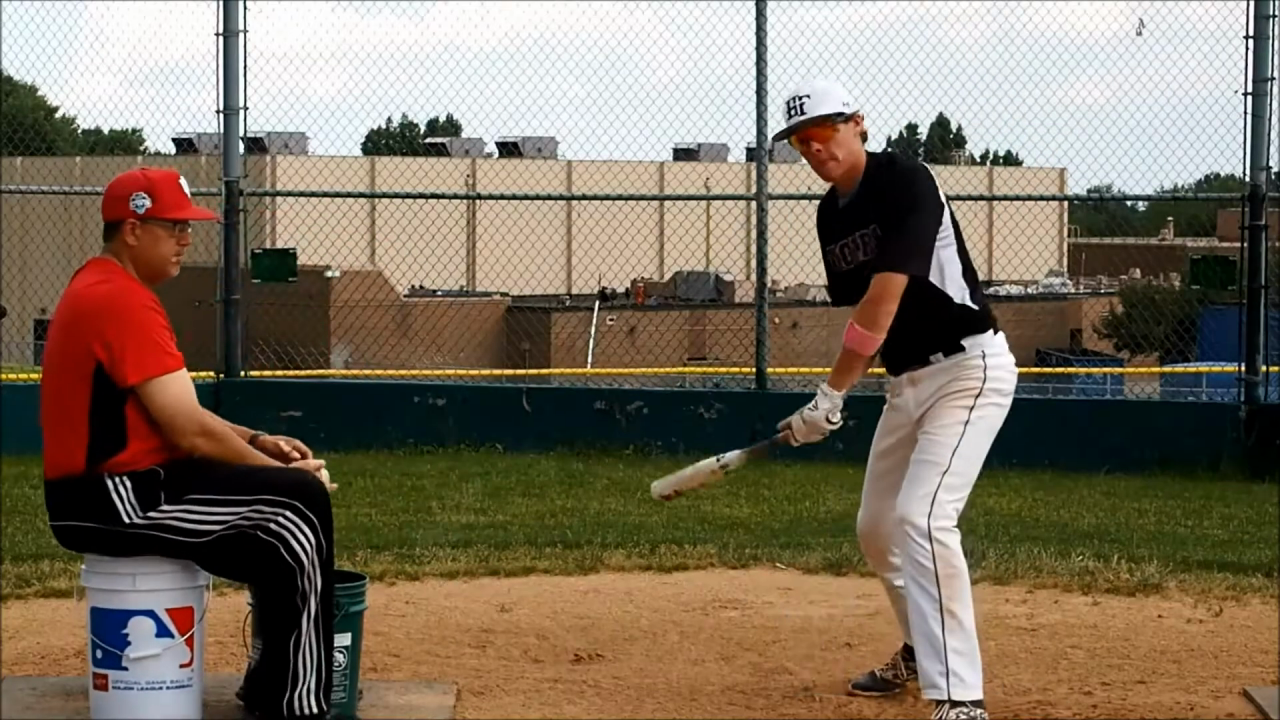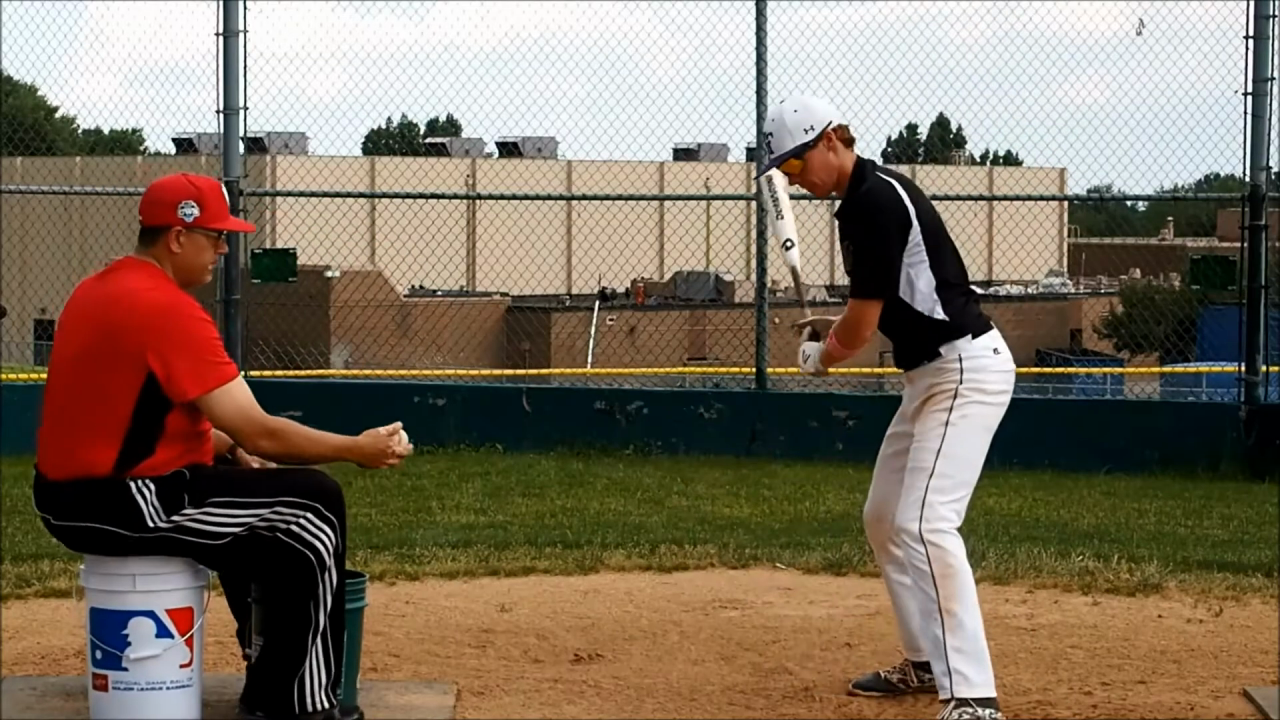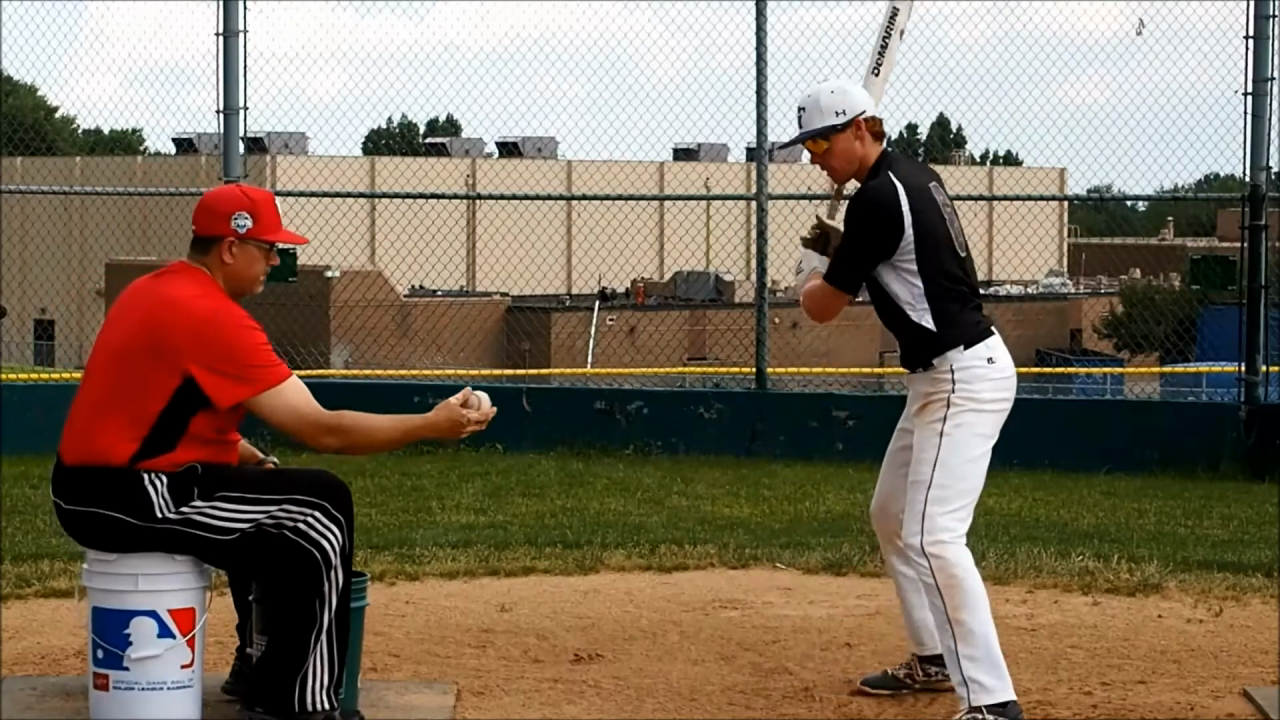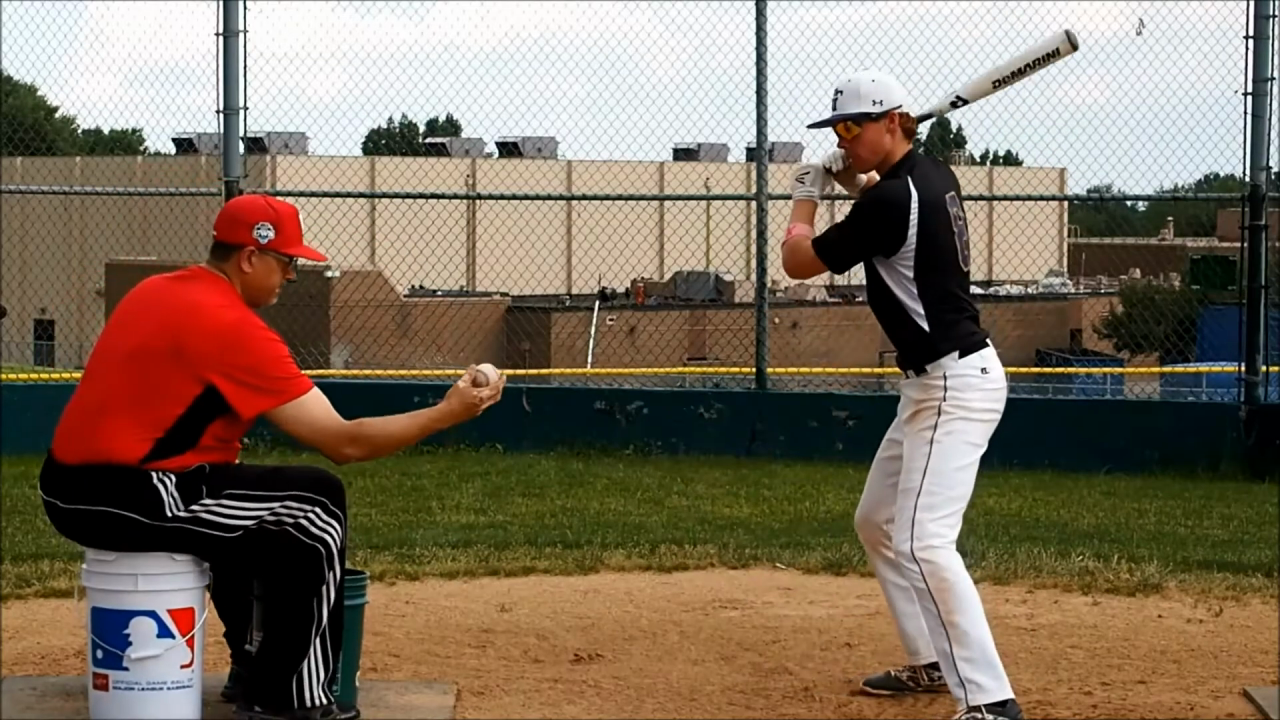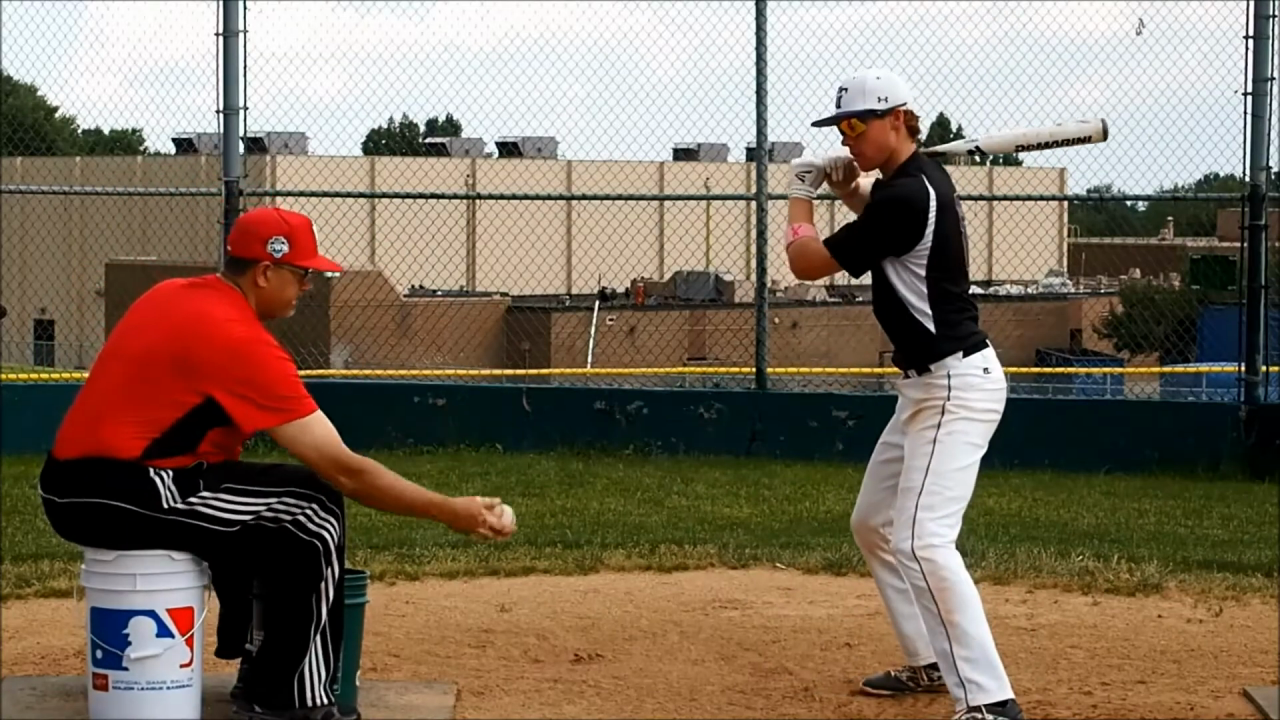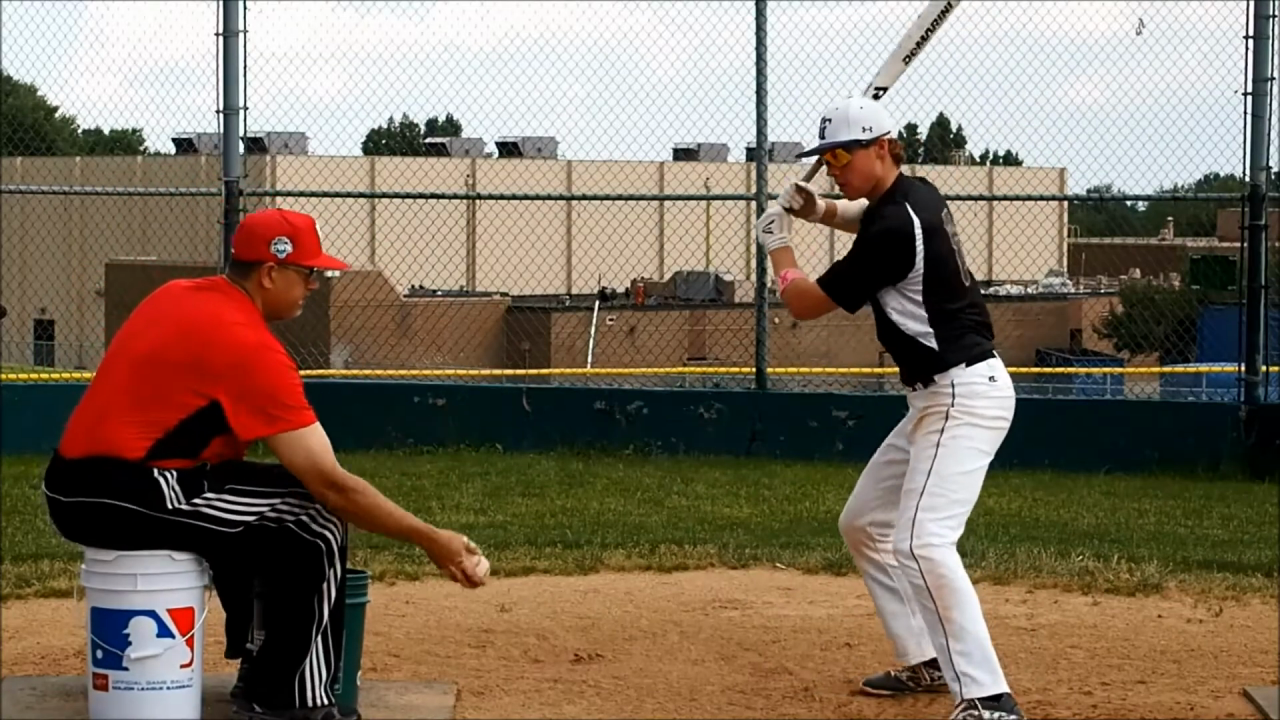
dt=0.4s
person 1, frame 1
left shoulder: (906, 181)
right shoulder: (830, 216)
left elbow: (883, 301)
right elbow: (861, 310)
left wrist: (831, 389)
right wrist: (836, 393)
left hip: (971, 367)
right hip: (910, 380)
left knee: (922, 519)
right knee: (878, 526)
right ankle: (923, 651)
person 1, frame 2
left shoulder: (874, 199)
right shoulder: (867, 193)
left elbow: (861, 325)
left wrist: (819, 354)
right wrist: (836, 329)
left hip: (965, 369)
right hip: (931, 373)
left knee: (926, 524)
right knee: (884, 519)
right ankle: (926, 660)
person 1, frame 3
left shoulder: (877, 198)
right shoulder: (911, 174)
left elbow: (822, 306)
left wrist: (813, 265)
right wrist: (844, 244)
left hip: (963, 376)
right hip: (944, 374)
left knee: (932, 535)
right knee: (891, 516)
right ankle: (933, 656)
person 1, frame 4
left shoulder: (894, 199)
right shoulder: (932, 175)
left elbow: (797, 263)
left wrist: (806, 196)
right wrist: (855, 182)
left hip: (954, 384)
right hip: (934, 381)
left knee: (924, 539)
right knee: (878, 521)
right ankle: (930, 661)
person 1, frame 5
left shoulder: (910, 196)
right shoulder: (917, 179)
left elbow: (807, 263)
right elbow: (875, 205)
left wrist: (800, 195)
right wrist: (845, 182)
left hip: (956, 385)
right hip: (926, 385)
left knee: (923, 539)
right knee: (873, 523)
right ankle: (931, 661)
person 1, frame 6
left shoulder: (893, 230)
right shoulder: (914, 193)
left elbow: (803, 304)
right elbow: (871, 215)
left wrist: (776, 243)
right wrist: (820, 208)
left hip: (966, 394)
right hip: (947, 393)
left knee: (923, 542)
right knee: (863, 523)
right ankle: (932, 661)
person 2, frame 1
left shoulder: (97, 288)
right shoulder: (124, 302)
left elbow: (173, 410)
right elbow: (191, 432)
left wrist: (254, 442)
right wrist: (283, 467)
left hip: (96, 486)
right hip: (109, 500)
left knee: (274, 502)
right knee: (299, 500)
person 2, frame 2
left shoulder: (100, 288)
right shoulder: (170, 310)
right elbow: (260, 433)
left wrist: (231, 454)
right wrist: (356, 448)
left hip: (75, 492)
right hip: (118, 503)
left knee: (259, 495)
right knee: (315, 501)
person 2, frame 3
left shoulder: (151, 289)
right shoulder: (215, 318)
right elbow: (323, 431)
left wrist: (257, 463)
right wrist: (432, 425)
left hip: (90, 488)
right hip: (127, 500)
left knee: (274, 511)
right knee: (320, 508)
left ankle: (266, 675)
person 2, frame 4
left shoulder: (155, 290)
right shoulder: (235, 328)
right elbow: (343, 442)
left wrist: (231, 467)
right wrist: (447, 412)
left hip: (73, 488)
right hip: (121, 500)
left knee: (263, 503)
right knee: (315, 511)
left ankle: (256, 672)
person 2, frame 5
left shoulder: (170, 294)
right shoulder: (244, 342)
right elbow: (344, 469)
right wrist: (448, 510)
left hip: (71, 488)
right hip: (118, 498)
left knee: (266, 507)
right knee: (312, 512)
left ankle: (264, 670)
person 2, frame 6
left shoulder: (177, 295)
right shoulder: (248, 347)
right elbow: (331, 483)
left wrist: (231, 458)
right wrist: (430, 540)
left hip: (79, 485)
right hip: (120, 496)
left knee: (273, 496)
right knee: (313, 513)
left ankle: (264, 676)
